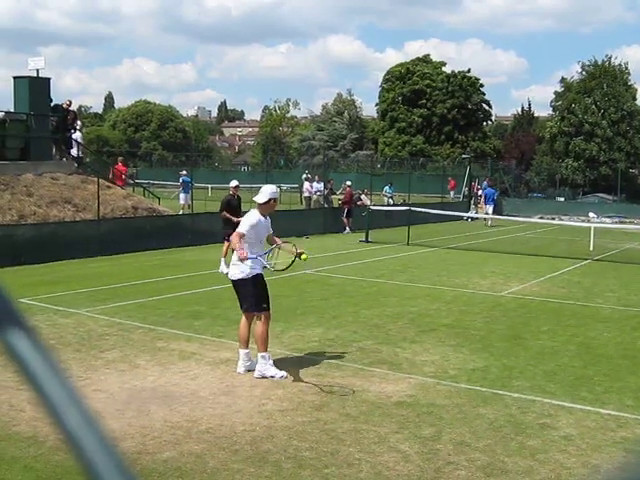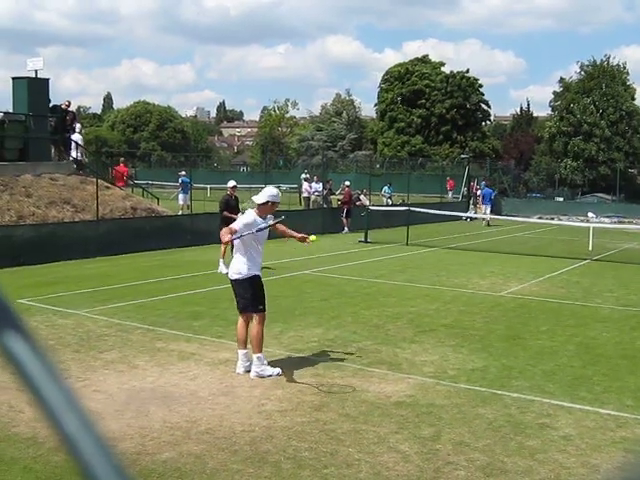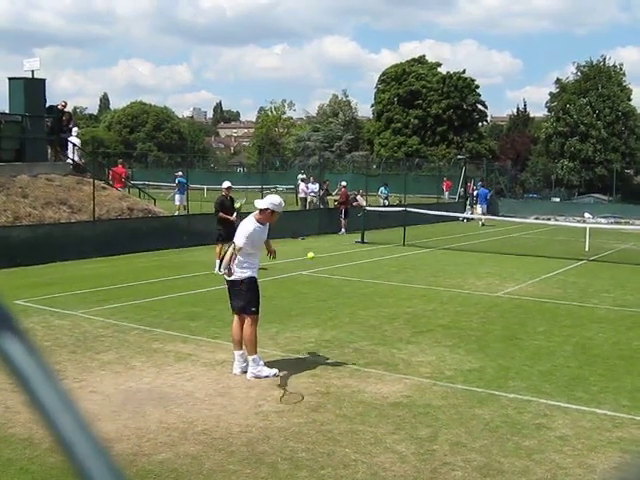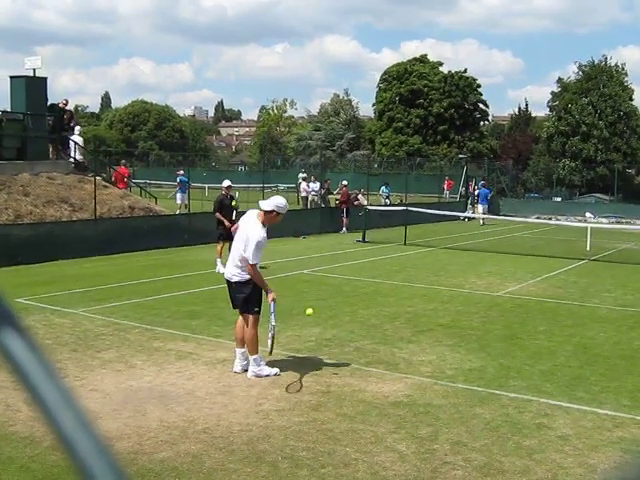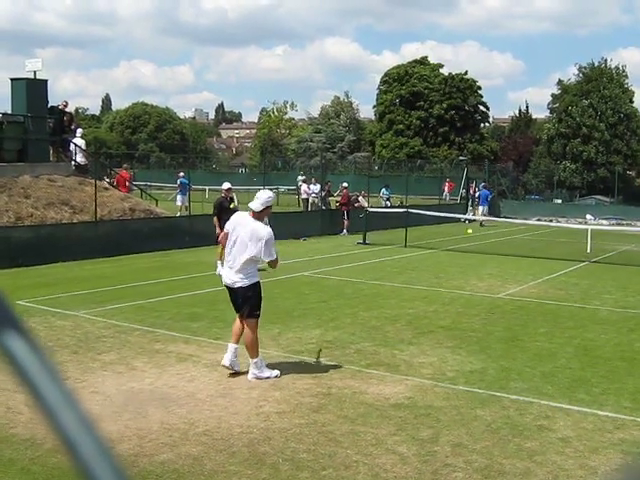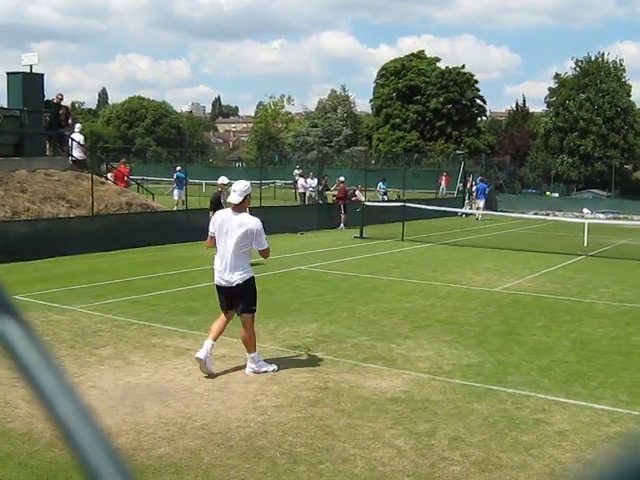
dt=0.2s
person 1, frame 1
left shoulder: (264, 219)
right shoulder: (253, 219)
left elbow: (271, 238)
right elbow: (236, 236)
right wrist: (239, 250)
left hip: (241, 274)
right hip: (248, 274)
left knee: (248, 316)
right knee: (263, 316)
left ankle: (244, 361)
right ankle: (264, 366)
person 1, frame 2
left shoulder: (266, 216)
right shoulder: (249, 219)
left elbow: (276, 226)
right elbow: (226, 231)
left wrist: (296, 235)
right wrist: (226, 237)
left hip: (243, 273)
right hip: (246, 274)
left knee: (245, 316)
right knee: (258, 317)
left ankle: (243, 362)
right ankle: (258, 366)
person 1, frame 3
left shoulder: (261, 219)
right shoulder: (250, 229)
right elbow: (234, 250)
left wrist: (269, 246)
right wrist: (229, 262)
left hip: (242, 275)
right hip: (242, 276)
left knee: (239, 317)
right knee: (251, 319)
left ankle: (240, 363)
right ankle: (255, 367)
person 1, frame 4
left shoulder: (251, 213)
right shoulder: (259, 235)
left elbow: (235, 228)
right elbow: (251, 268)
right wrist: (268, 291)
left hip: (232, 273)
right hip: (244, 277)
left knee: (243, 317)
right knee: (251, 319)
left ankle: (241, 361)
right ankle: (256, 366)
person 1, frame 5
left shoulder: (236, 217)
right shoulder: (265, 233)
left elbow: (222, 240)
right elbow: (273, 264)
right wrist: (272, 252)
left hip: (229, 277)
right hip: (247, 281)
left knee: (242, 317)
right knee: (251, 323)
left ankle: (231, 356)
right ankle: (257, 368)
person 1, frame 6
left shoulder: (218, 216)
right shoulder: (253, 223)
left elbow: (210, 243)
right elbow: (265, 253)
left hip: (221, 276)
right hip: (241, 277)
left knee: (226, 315)
right knee: (247, 320)
left ankle: (206, 350)
right ankle: (254, 363)
